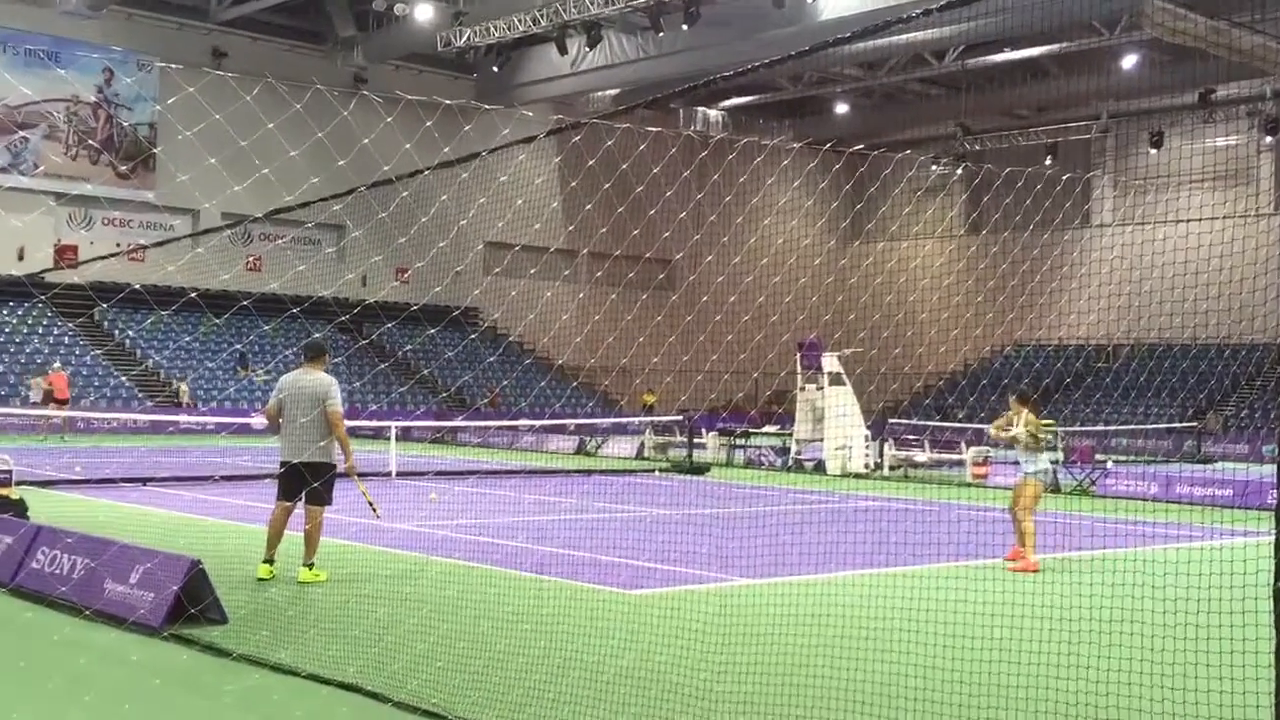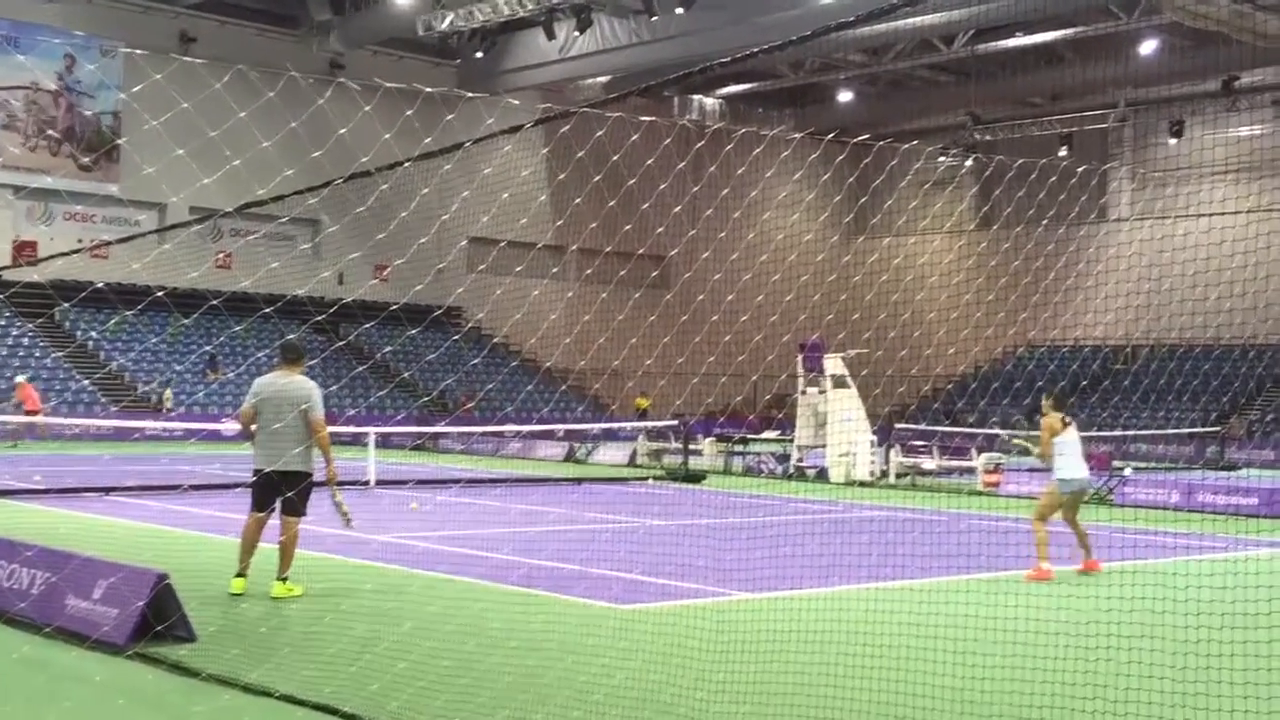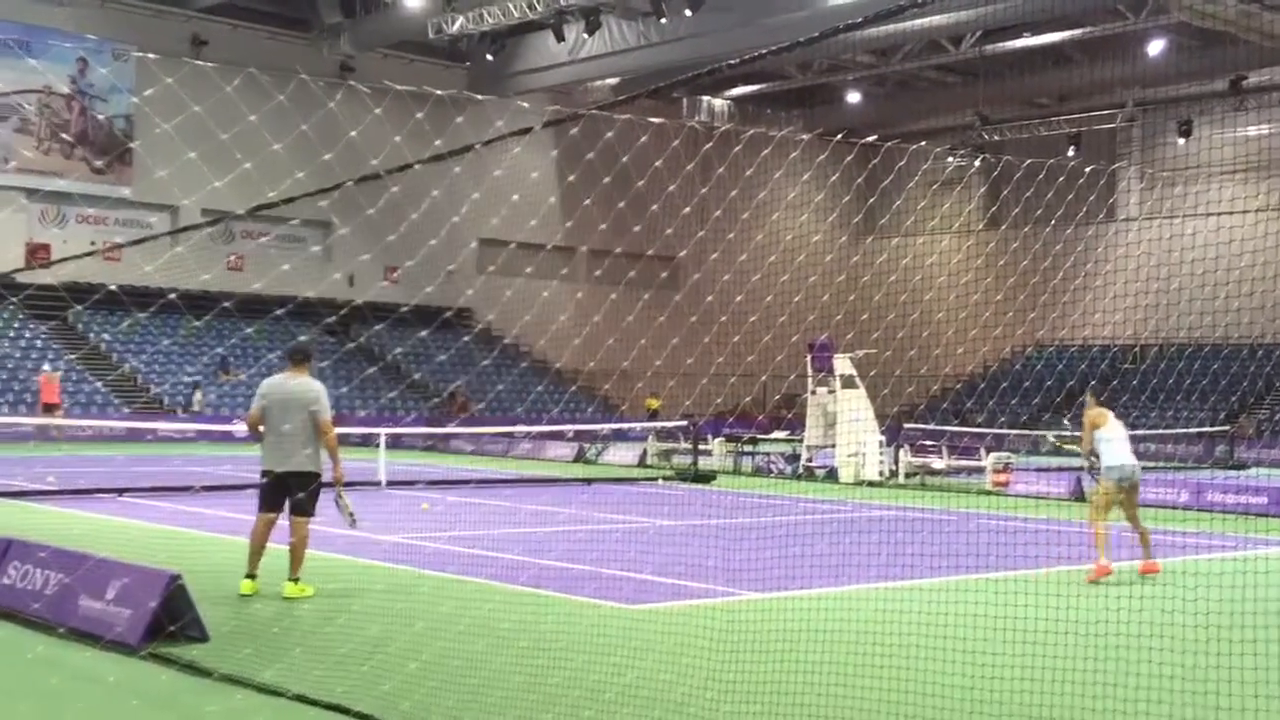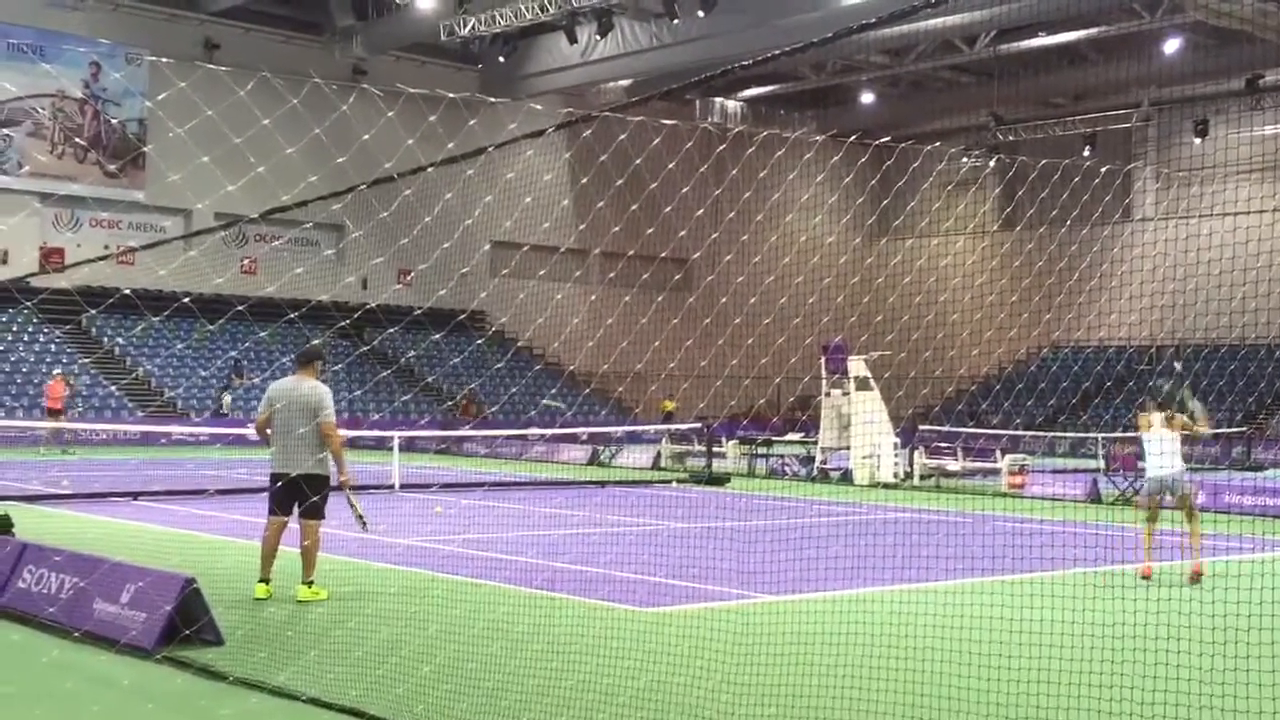
dt=0.4s
person 1, frame 1
left shoulder: (285, 380)
right shoulder: (328, 382)
left elbow: (270, 414)
right elbow: (336, 421)
right wrist: (348, 456)
left hip: (289, 455)
right hip: (320, 457)
left knee: (282, 507)
right knee: (314, 511)
left ankle: (267, 563)
right ankle: (307, 568)
person 1, frame 2
left shoulder: (260, 383)
right shoulder: (308, 387)
left elbow: (244, 418)
right elbow: (318, 428)
left wrist: (255, 438)
right wrist: (329, 464)
left hip: (264, 462)
right hip: (298, 465)
left knee: (256, 518)
right knee: (290, 522)
left ankle: (240, 577)
right ankle: (281, 582)
person 1, frame 3
left shoulder: (268, 384)
right shoulder: (315, 388)
left elbow: (251, 421)
right elbow: (326, 430)
right wrist: (336, 465)
left hip: (272, 464)
right hip: (306, 466)
left knee: (264, 518)
right knee: (299, 523)
left ankle: (249, 578)
right ankle: (293, 582)
person 1, frame 4
left shoulder: (275, 387)
right shoulder: (320, 391)
left elbow: (259, 424)
right elbow: (329, 432)
right wrist: (341, 468)
left hip: (281, 467)
right hip: (313, 469)
left knee: (275, 522)
right knee: (310, 526)
left ankle: (263, 583)
right ankle: (307, 586)
person 2, frame 1
left shoulder: (1030, 418)
right shoulder: (1013, 416)
left elbow: (1042, 448)
right elbow: (993, 428)
left wrist: (1023, 441)
right wrist: (1000, 434)
left hip: (1038, 471)
right hip: (1027, 471)
left knee: (1023, 512)
right knee: (1015, 509)
left ankle: (1030, 560)
right ankle: (1021, 549)
person 2, frame 2
left shoulder: (1047, 421)
right shoulder: (1069, 422)
left elbow: (1045, 454)
left wrist: (1038, 454)
left hip: (1066, 479)
right hip: (1083, 479)
left knee: (1039, 518)
right knee: (1070, 519)
left ankle: (1043, 567)
right ankle: (1090, 561)
person 2, frame 3
left shoulder: (1091, 414)
right shoulder: (1114, 418)
left elbow: (1086, 447)
left wrist: (1087, 456)
right wrist: (1098, 458)
left hip: (1114, 469)
right hip: (1132, 467)
left knee: (1098, 515)
right knee: (1133, 517)
left ankle: (1103, 563)
right ankle: (1149, 561)
person 2, frame 4
left shoulder: (1143, 419)
right shoulder: (1178, 418)
right elbow: (1204, 432)
right wrist: (1202, 423)
left hip: (1153, 477)
right hip: (1177, 475)
left knee: (1150, 521)
right knee: (1192, 520)
left ankle: (1146, 565)
right ankle: (1196, 563)
